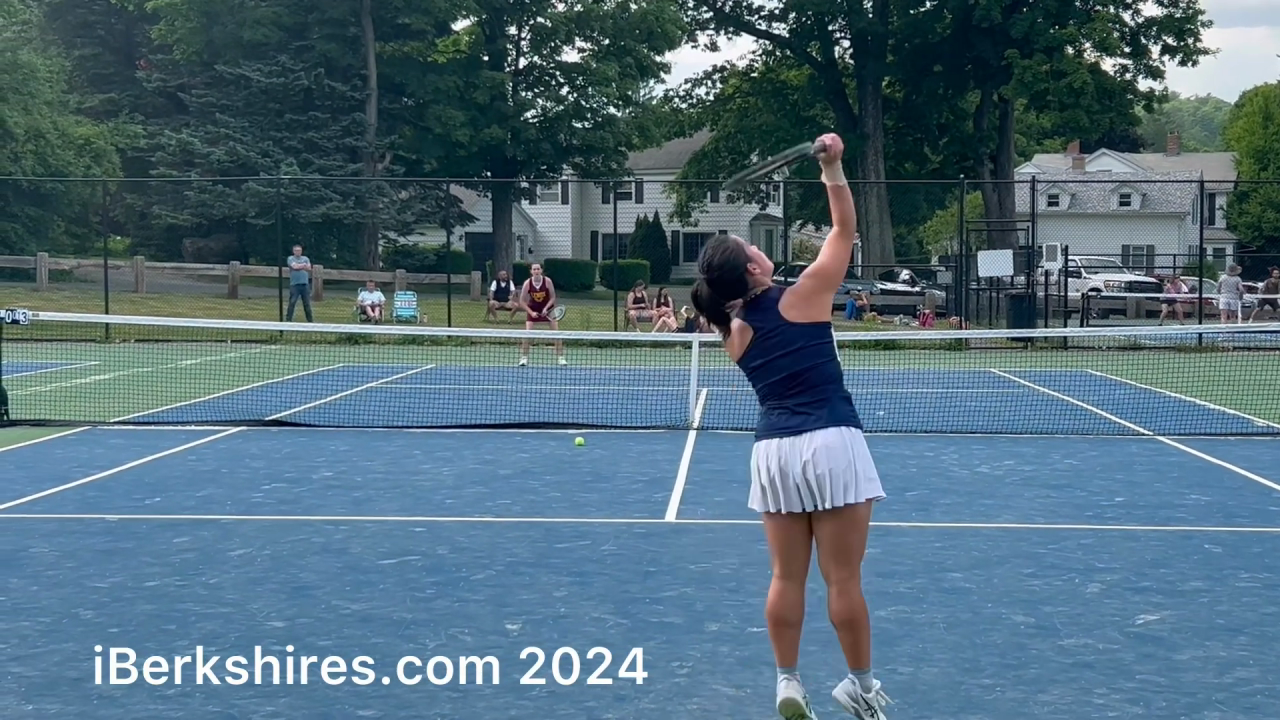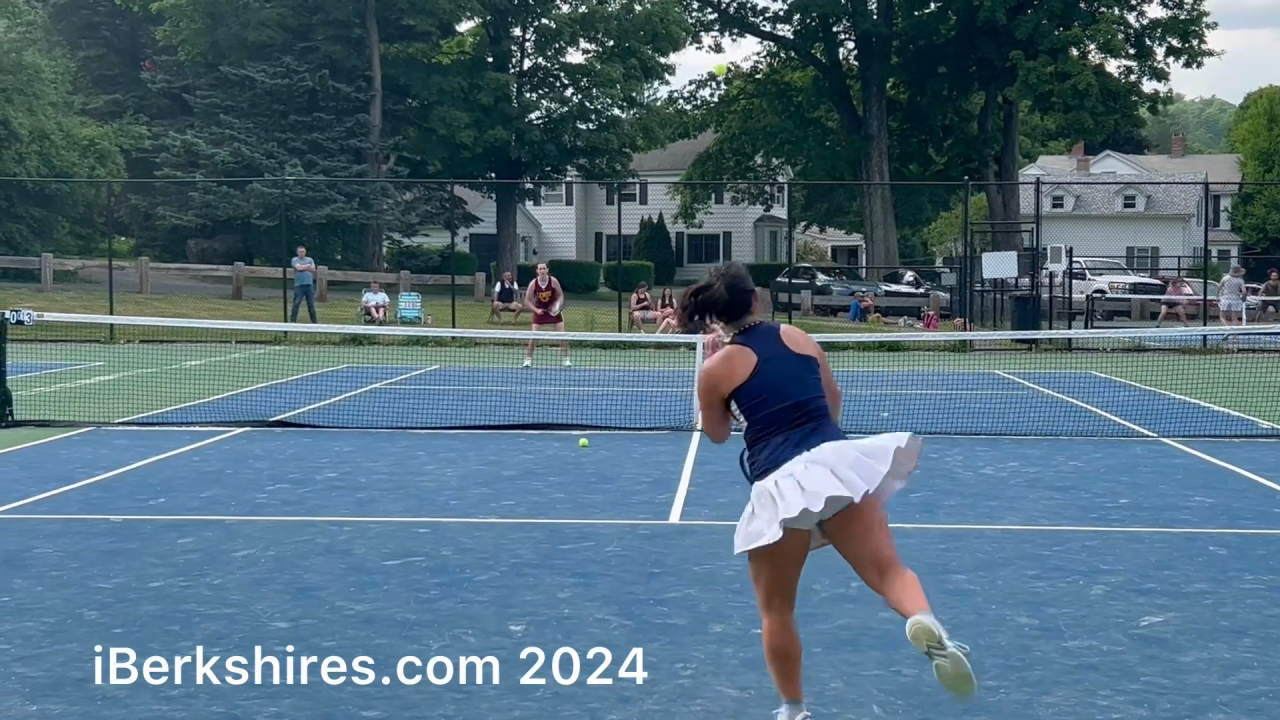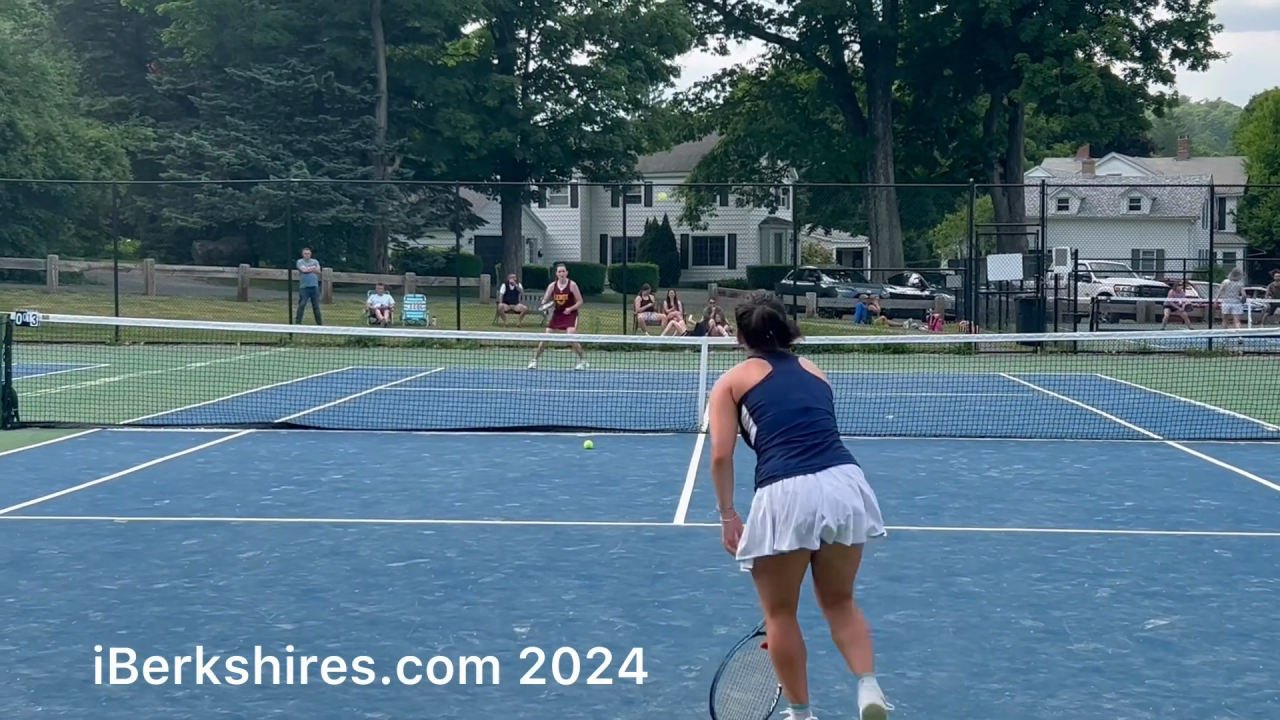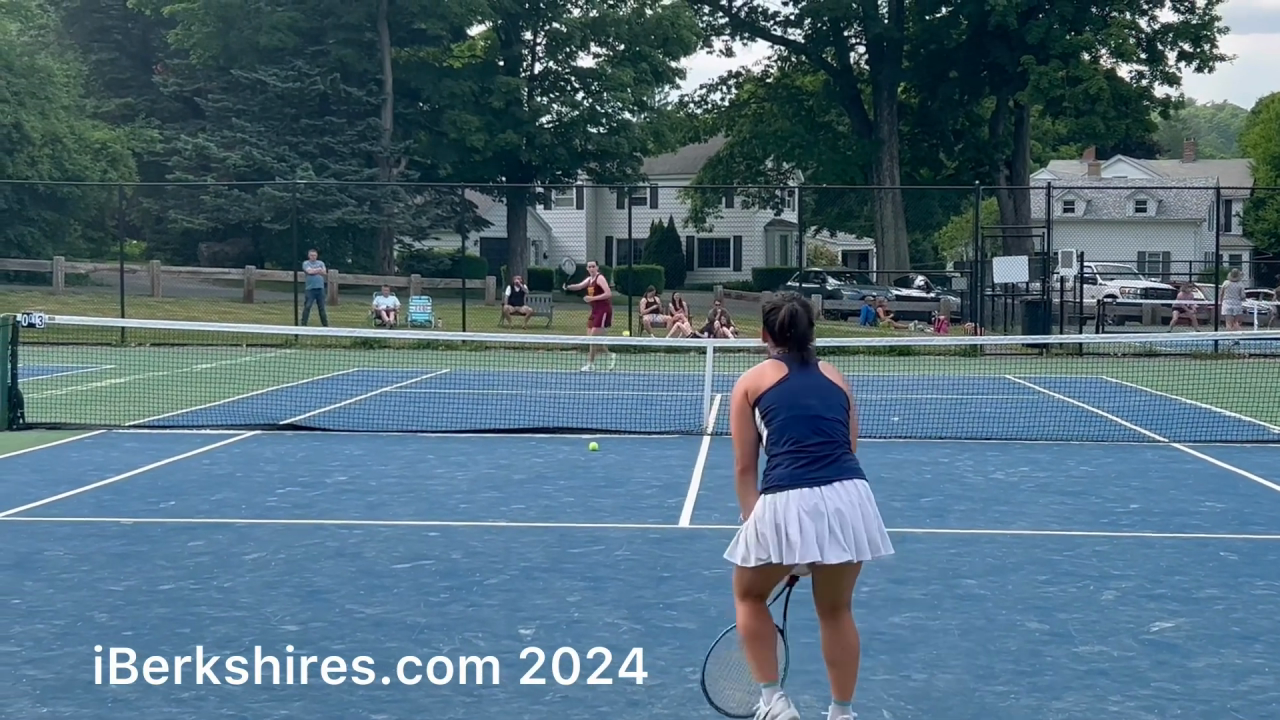
dt=0.3s
person 1, frame 1
left shoulder: (735, 333)
right shoulder: (802, 297)
right elbow: (844, 234)
right wrist: (834, 171)
left hip: (776, 453)
right hip: (834, 446)
left knee: (787, 575)
right knee: (844, 576)
person 1, frame 2
left shoulder: (716, 368)
right shoulder: (800, 338)
left elbow: (717, 434)
left hip: (779, 485)
right hip: (837, 462)
left knee: (775, 609)
right knee: (888, 572)
right ankle: (926, 625)
person 1, frame 3
left shoulder: (732, 381)
right shoulder: (812, 371)
left elbow: (721, 456)
left wrist: (728, 513)
left hip: (785, 495)
right hip: (844, 483)
left knee: (779, 612)
right knee: (840, 603)
person 1, frame 4
left shoulder: (751, 381)
right shoulder: (836, 378)
left elbow: (745, 464)
left wrist: (750, 518)
left hip: (786, 503)
right hip: (849, 497)
left knee: (748, 597)
right knee: (836, 612)
